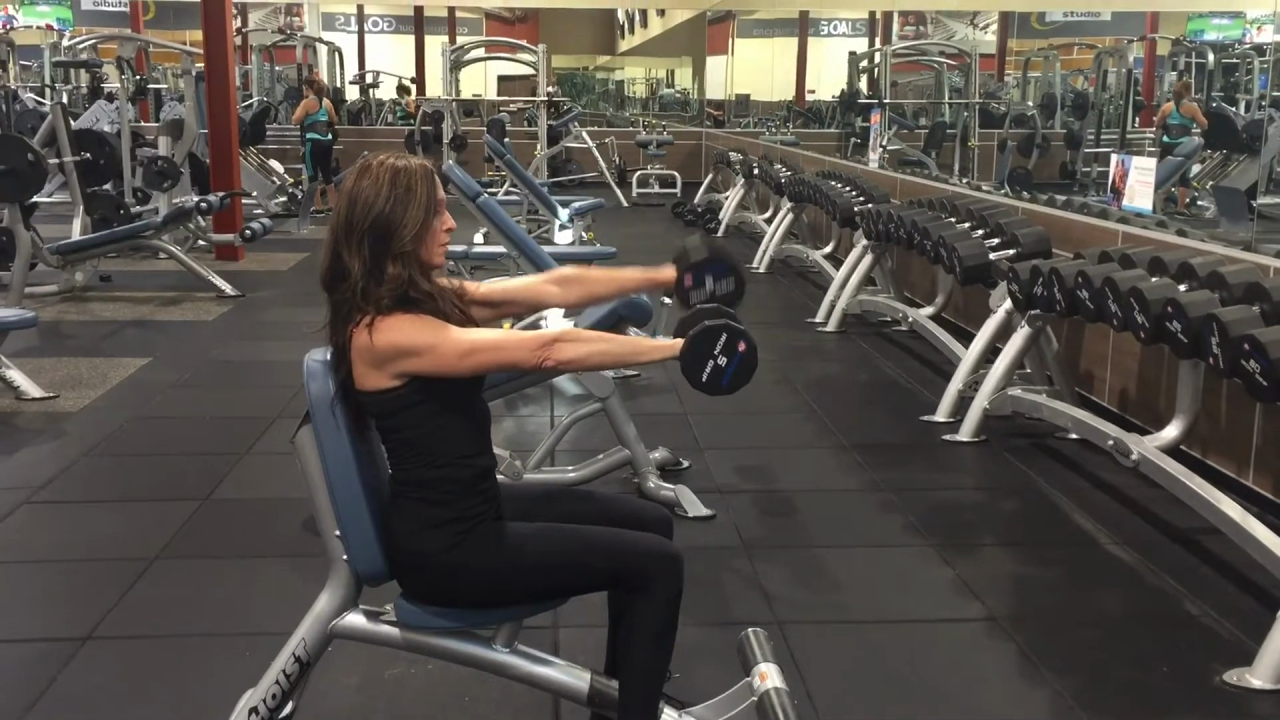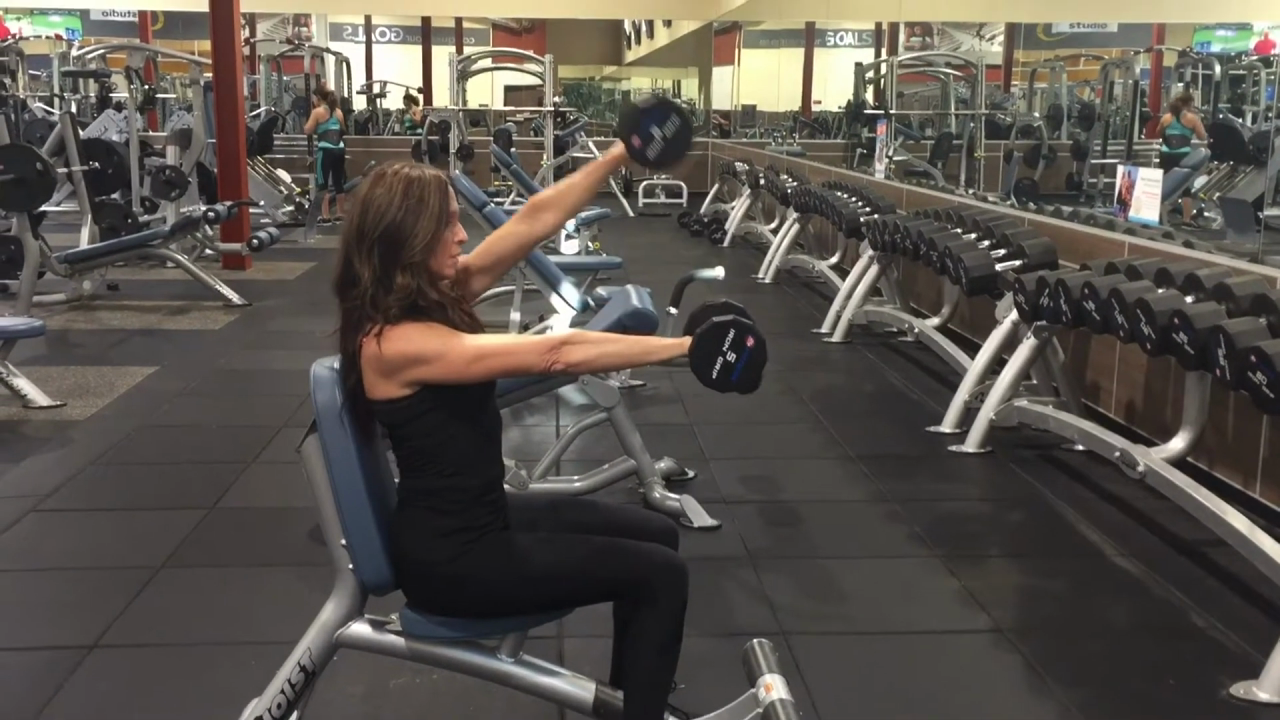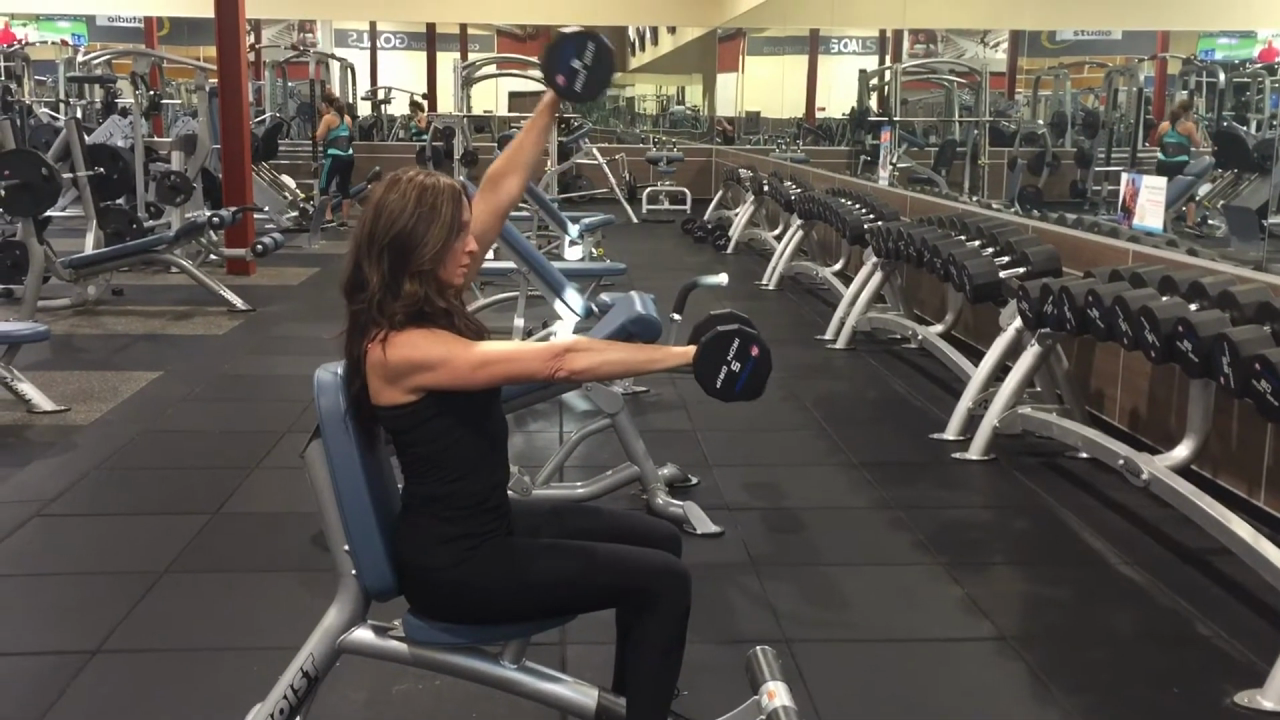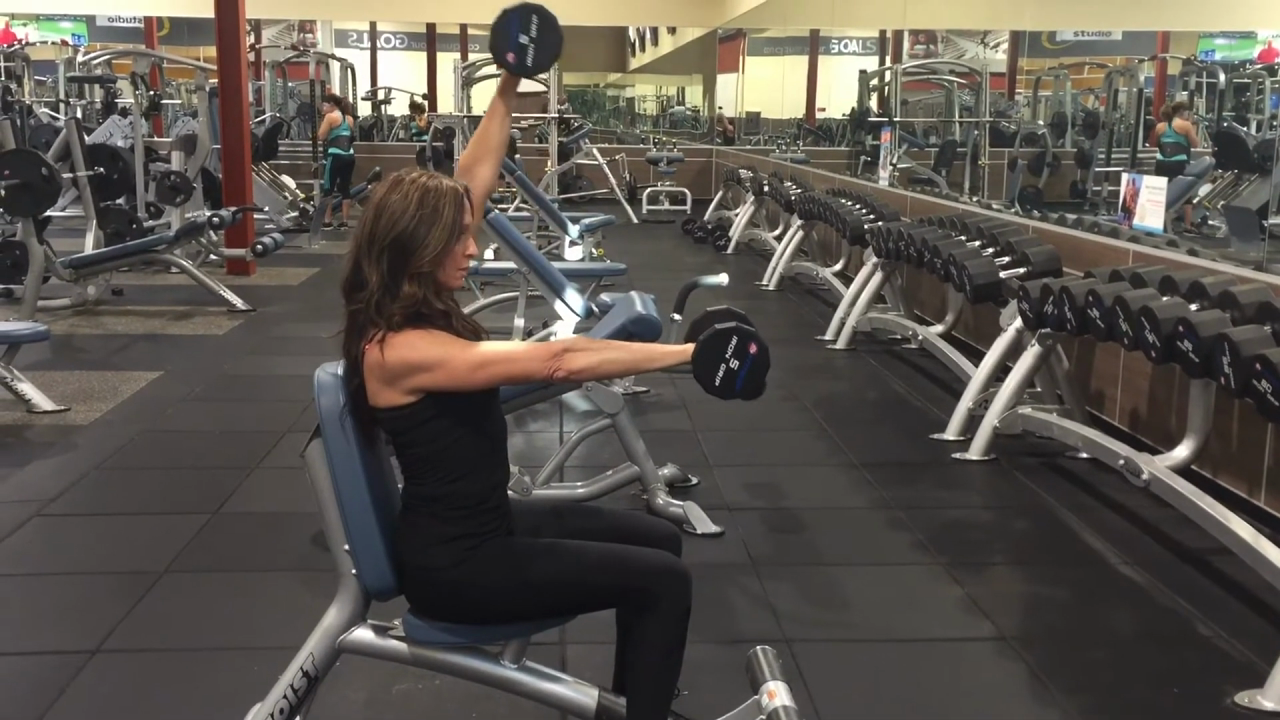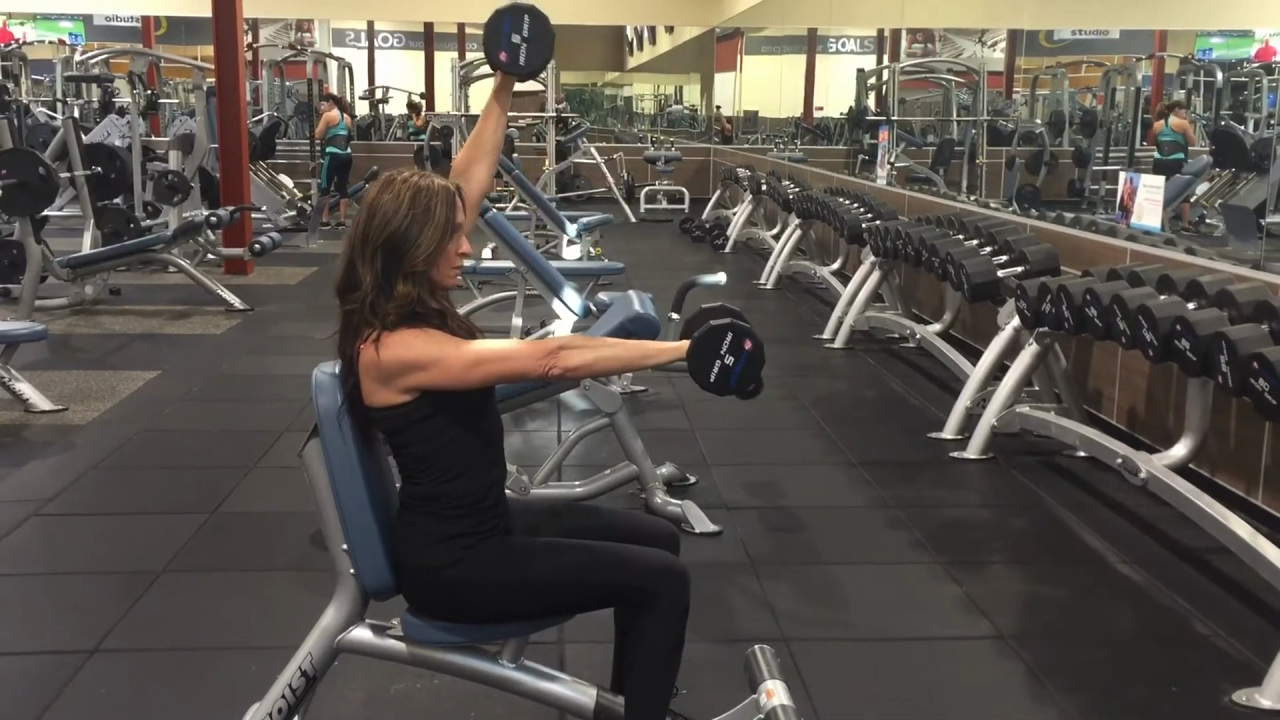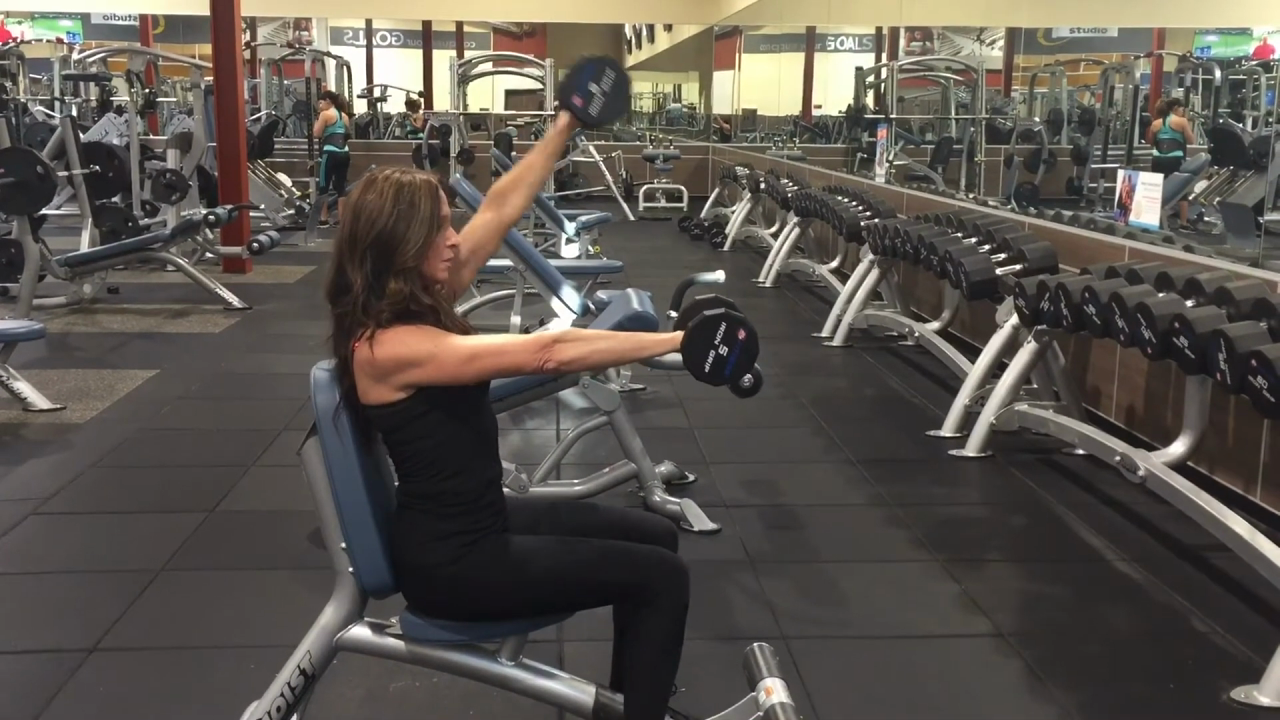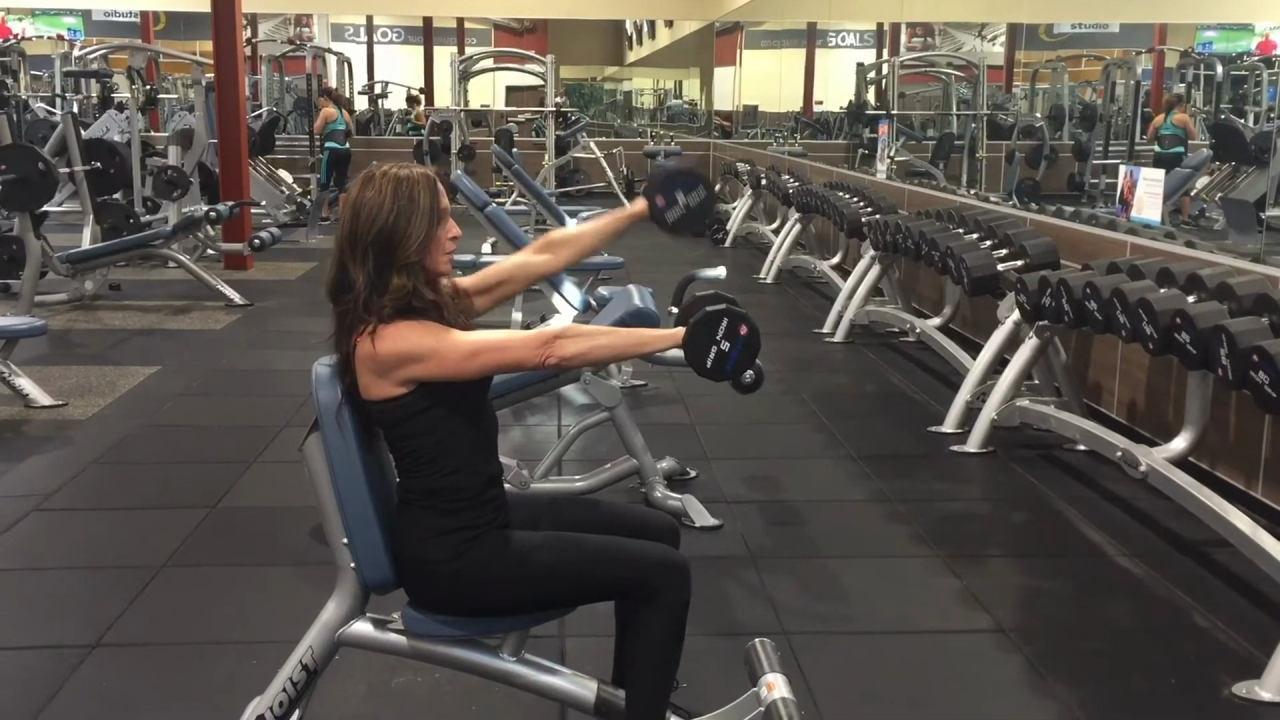
dt=0.3s
person 1, frame 1
left shoulder: (426, 297)
right shoulder: (384, 333)
left elbow: (553, 289)
right elbow: (545, 350)
left wrist: (662, 276)
right wrist: (677, 347)
left hip: (474, 505)
right hip: (445, 547)
left knee: (650, 525)
right knee: (657, 565)
person 1, frame 2
left shoulder: (437, 296)
right shoulder: (394, 342)
left elbow: (533, 221)
right elbow: (554, 354)
left wrist: (617, 158)
right wrist: (684, 347)
left hip: (481, 516)
right hip: (451, 556)
left knee: (655, 536)
right knee: (660, 574)
person 1, frame 3
left shoulder: (424, 305)
right shoulder: (400, 348)
left elbow: (501, 193)
right elbow: (557, 361)
left wrist: (550, 108)
right wrist: (688, 354)
left hip: (483, 523)
right hip: (453, 563)
left knee: (658, 541)
right knee: (665, 581)
person 1, frame 4
left shoulder: (420, 307)
right shoulder: (399, 349)
left elbow: (476, 179)
right elbow: (555, 361)
left wrist: (506, 90)
right wrist: (686, 353)
left hip: (483, 522)
right hip: (453, 561)
left knee: (658, 540)
right knee: (664, 581)
person 1, frame 5
left shoulder: (413, 309)
right shoulder: (393, 348)
left elbow: (471, 184)
right elbow: (550, 359)
left wrist: (501, 94)
right wrist: (683, 349)
left hip: (482, 521)
right hip: (452, 561)
left knee: (656, 540)
right knee: (663, 580)
person 1, frame 6
left shoulder: (417, 302)
right shoulder: (388, 345)
left elbow: (503, 208)
right elbow: (546, 352)
left wrist: (563, 128)
right wrist: (677, 339)
left hip: (479, 519)
right hip: (449, 558)
left knee: (656, 537)
right knee: (661, 576)
person 1, frame 7
left shoulder: (431, 301)
right shoulder: (389, 341)
left elbow: (540, 256)
right elbow: (548, 349)
left wrist: (639, 209)
right wrist: (678, 336)
left hip: (481, 515)
right hip: (452, 555)
left knee: (656, 533)
right knee: (664, 574)
